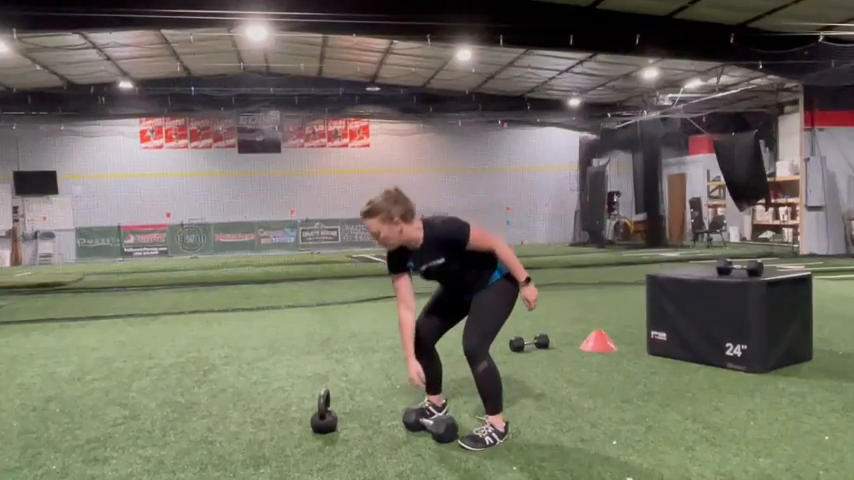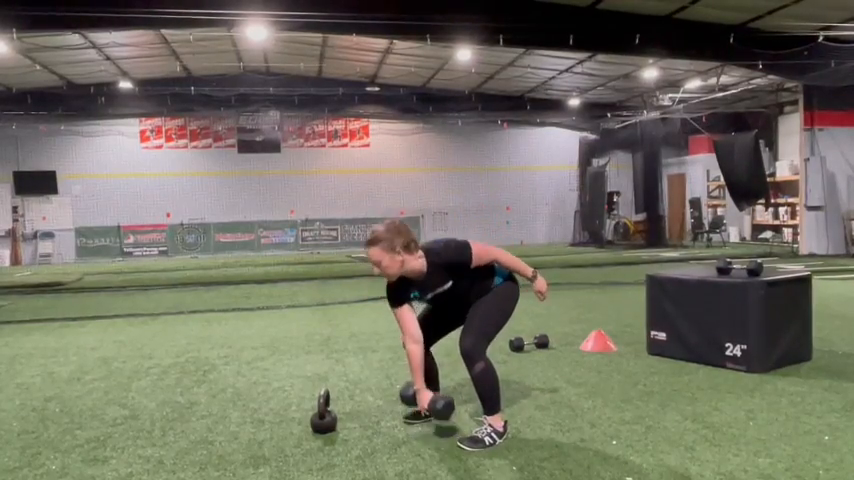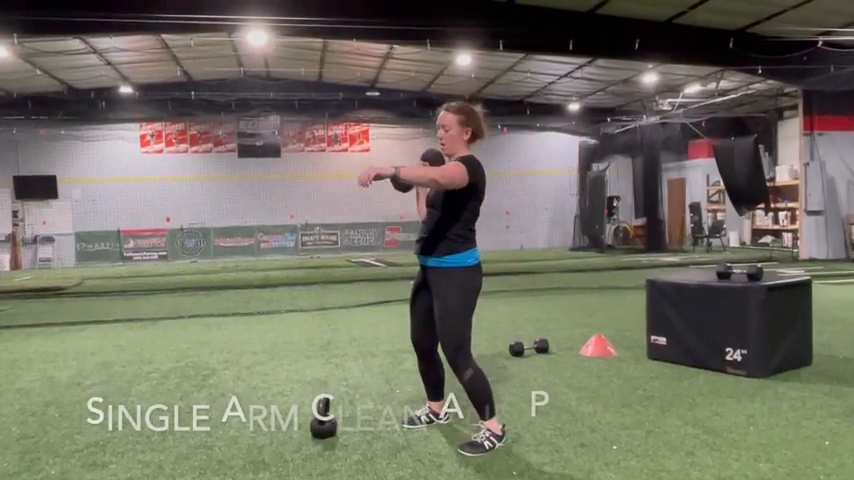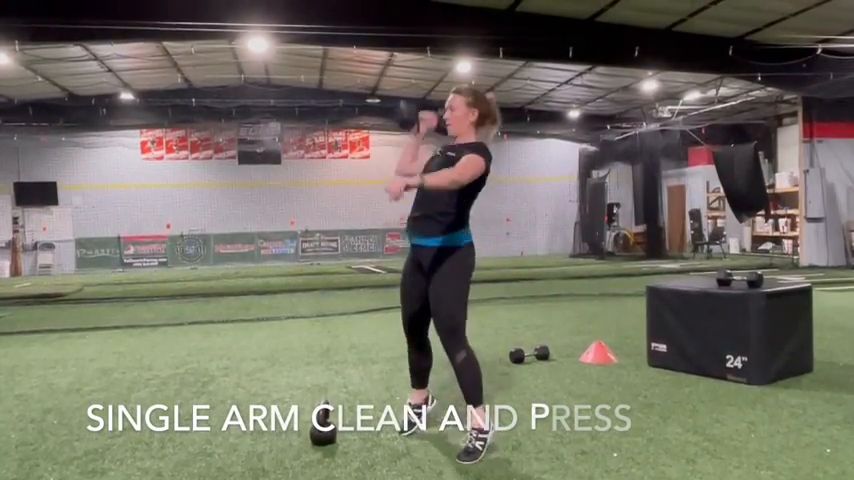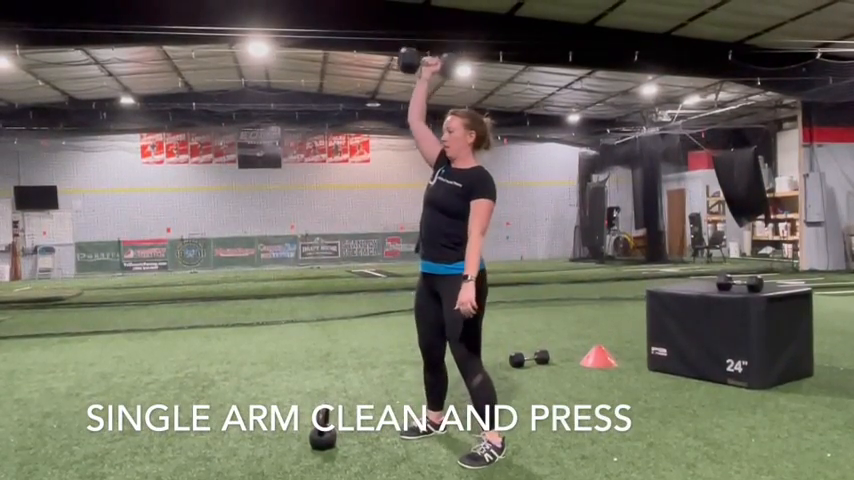
dt=1s
person 1, frame 1
left shoulder: (444, 230)
right shoulder: (398, 255)
left elbow: (496, 244)
right elbow: (406, 308)
left wrist: (525, 282)
right wrist: (411, 360)
left hip: (494, 284)
left knee: (473, 346)
right knee: (422, 336)
left ankle: (497, 425)
right ankle: (436, 403)
person 1, frame 2
left shoulder: (444, 254)
right shoulder: (398, 288)
left elbow: (494, 253)
right elbow: (413, 340)
left wrist: (534, 277)
right wrist: (420, 389)
left hip: (497, 289)
left knee: (470, 346)
right knee: (421, 336)
left ankle: (496, 424)
person 1, frame 3
left shoulder: (469, 168)
right shoulder: (447, 168)
left elbow: (436, 177)
right elbow: (429, 214)
left wrist: (388, 171)
right wrist: (416, 178)
left hip: (457, 272)
right hip: (430, 269)
left knee: (456, 352)
right knee: (422, 344)
left ankle: (493, 427)
right ankle: (436, 409)
person 1, frame 4
left shoulder: (477, 152)
right shoulder: (443, 150)
left elbow: (454, 177)
right elbow: (406, 167)
left wrist: (410, 181)
right wrist: (420, 133)
left hip: (450, 255)
right hip: (419, 252)
left knee: (451, 336)
right knee: (413, 330)
left ankle: (479, 423)
right ankle: (419, 401)
person 1, frame 5
left shoulder: (480, 180)
right shoulder: (441, 165)
left elbow: (476, 235)
right elbow: (415, 120)
left wrist: (470, 283)
right wrist: (424, 77)
left hip: (458, 279)
right hip: (429, 277)
left knee: (467, 358)
right knee: (430, 351)
left ankle: (494, 440)
right ankle: (435, 419)
